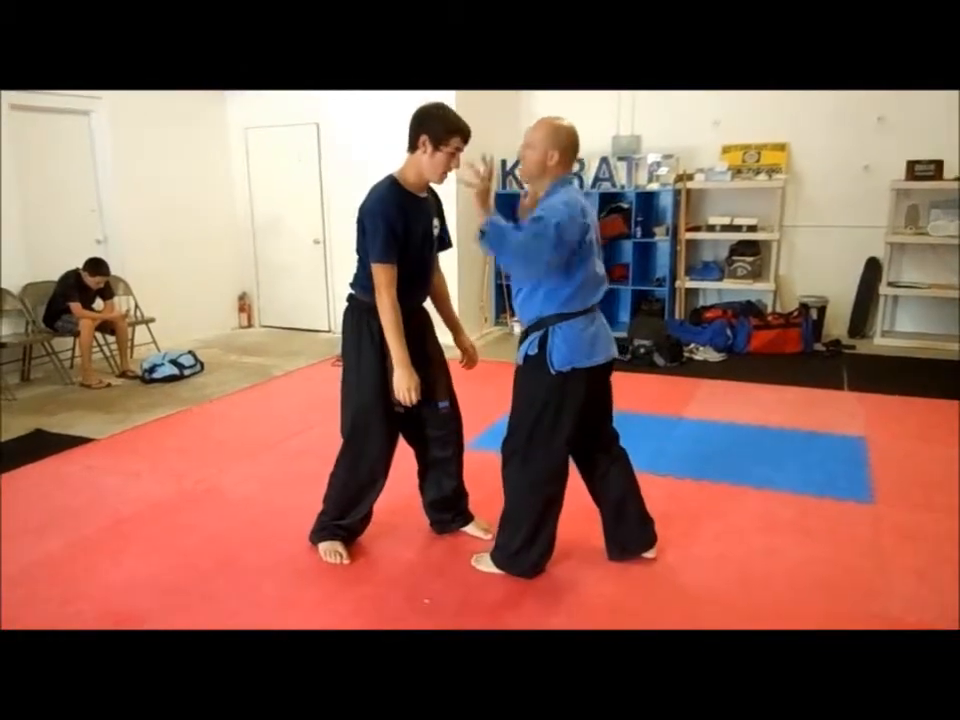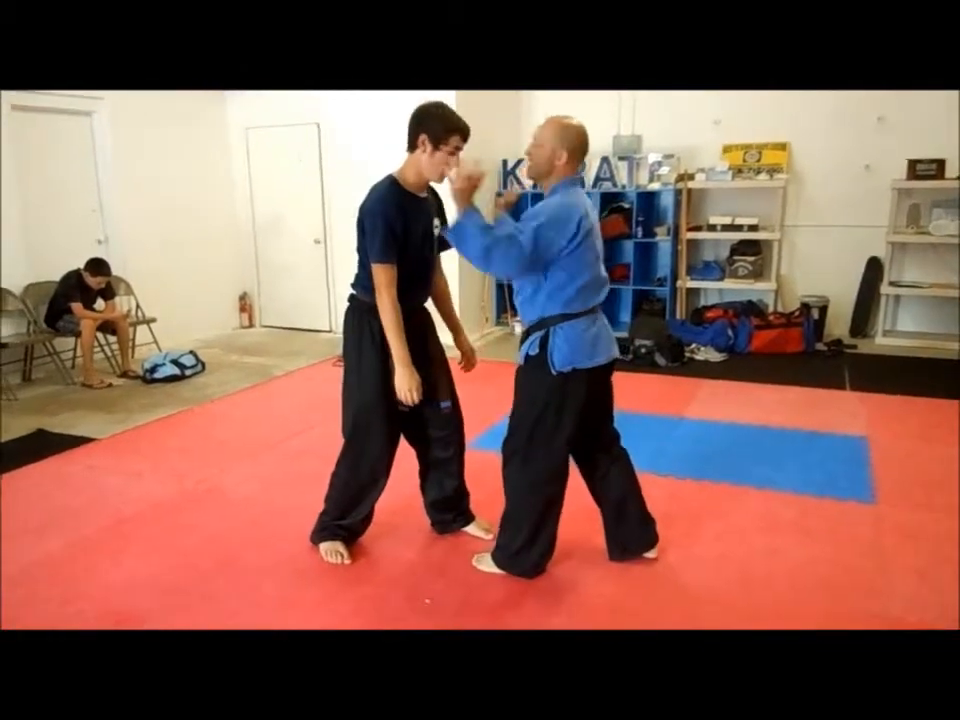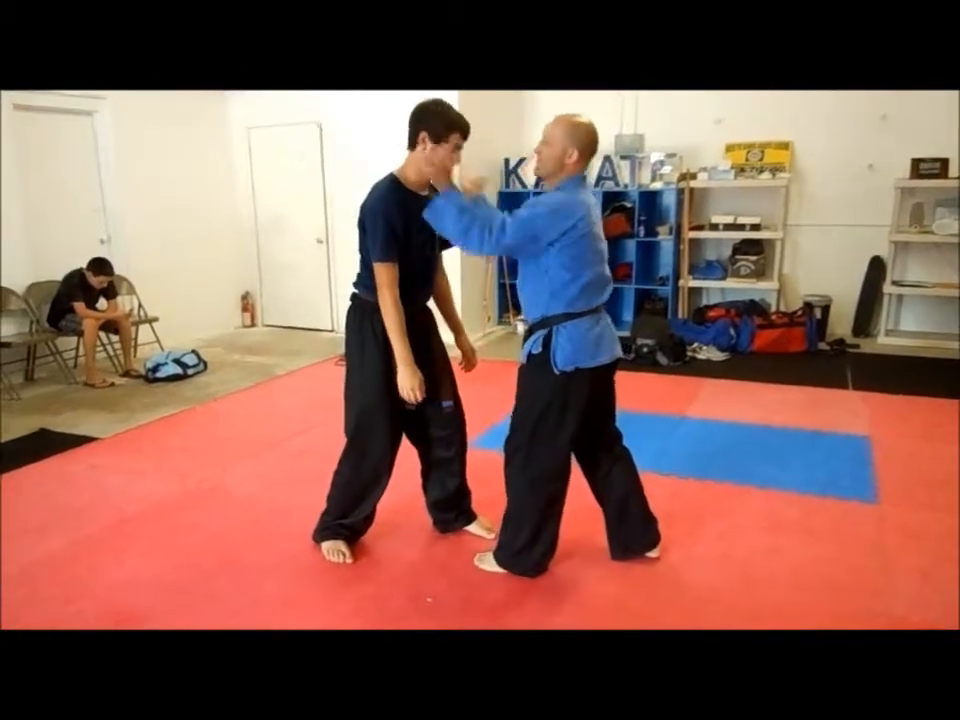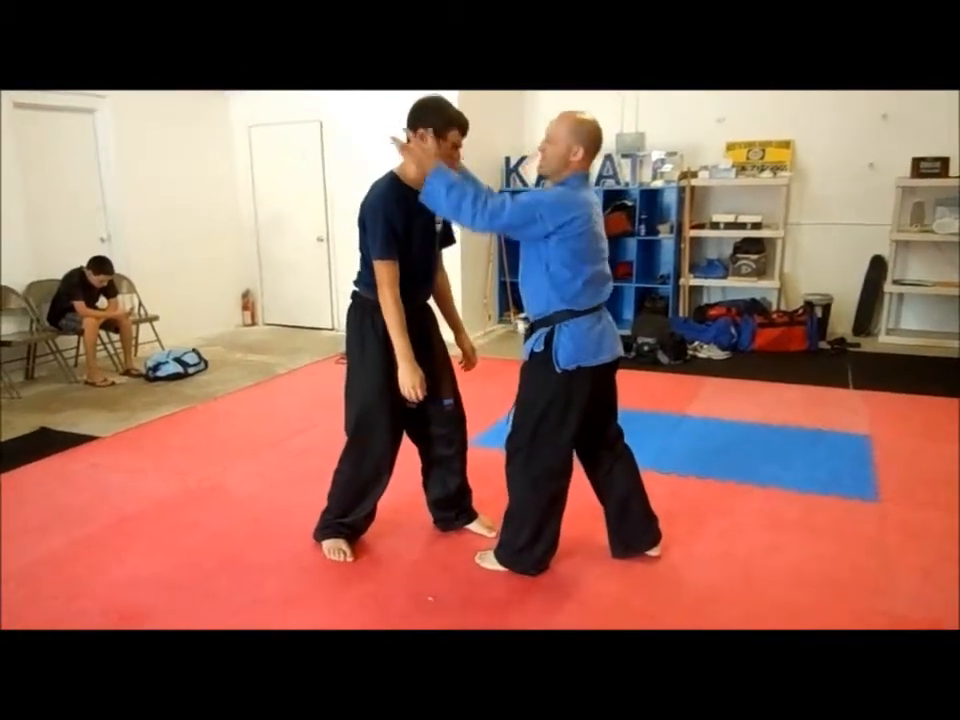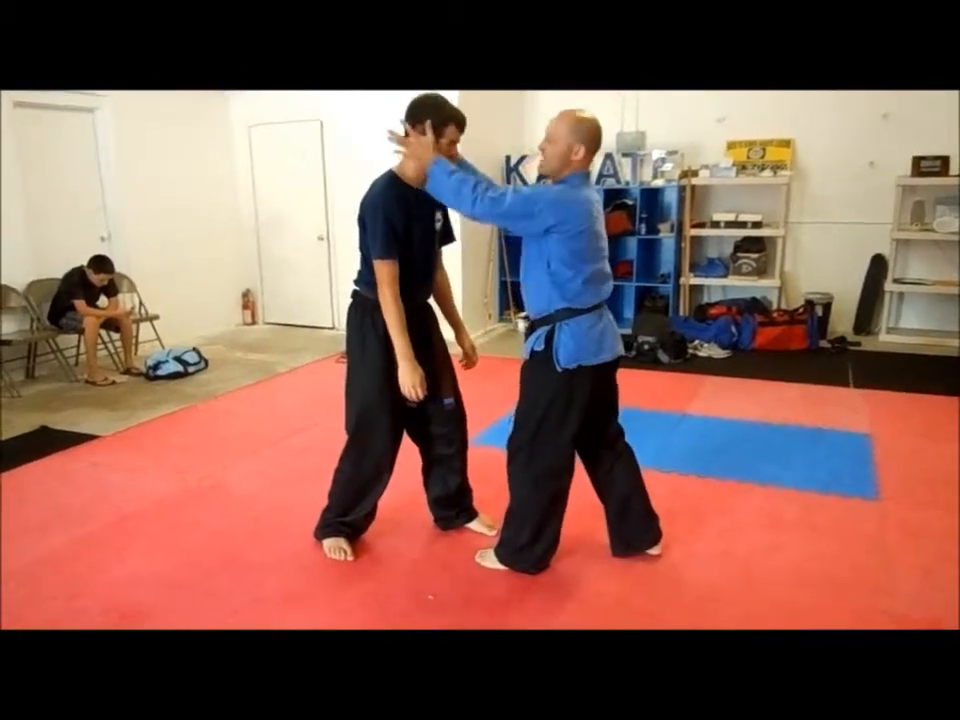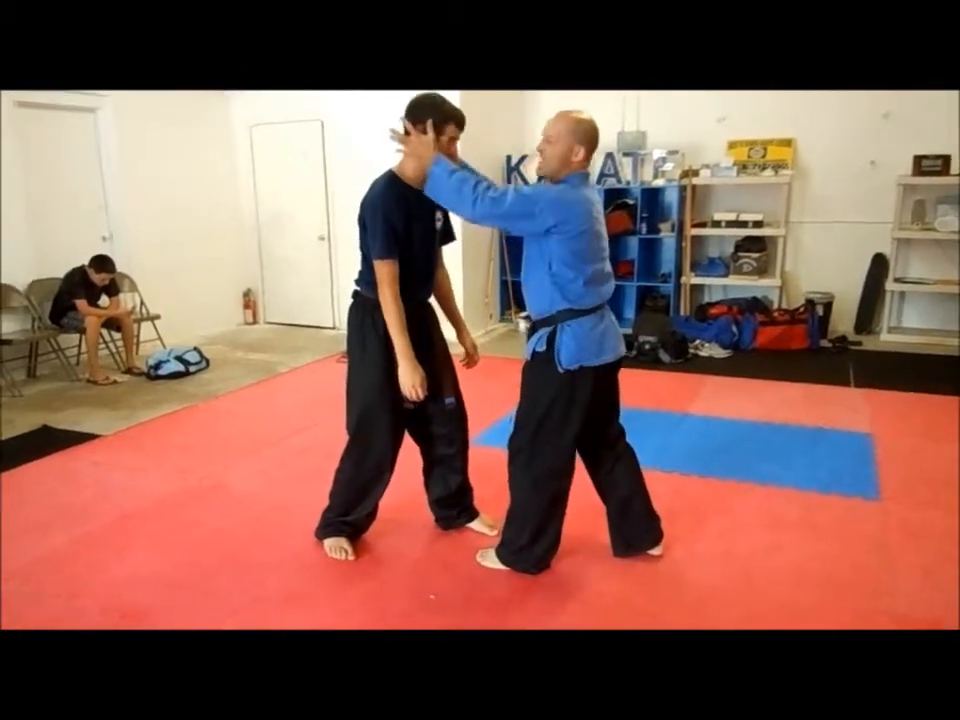
dt=0.1s
person 1, frame 1
left shoulder: (430, 201)
right shoulder: (383, 203)
right elbow: (384, 291)
left wrist: (459, 334)
right wrist: (401, 366)
left hip: (414, 319)
right hip: (372, 326)
left knee: (442, 423)
right knee: (370, 436)
left ankle: (450, 513)
right ankle: (332, 528)
person 1, frame 2
left shoulder: (431, 201)
right shoulder: (383, 202)
right elbow: (385, 291)
left wrist: (459, 334)
right wrist: (402, 365)
left hip: (416, 319)
right hip: (373, 327)
left knee: (443, 423)
right knee: (371, 436)
left ankle: (451, 513)
right ankle: (333, 529)
person 1, frame 3
left shoulder: (433, 199)
right shoulder: (384, 201)
right elbow: (386, 290)
left wrist: (460, 334)
right wrist: (405, 364)
left hip: (418, 319)
right hip: (376, 326)
left knee: (445, 423)
right knee: (374, 435)
left ankle: (453, 512)
right ankle: (336, 528)
person 1, frame 4
right shoulder: (384, 199)
right elbow: (387, 288)
left wrist: (459, 332)
right wrist: (405, 362)
left hip: (419, 317)
right hip: (376, 324)
left knee: (446, 421)
right knee: (374, 434)
left ankle: (454, 511)
right ankle: (336, 526)
person 1, frame 5
left shoulder: (433, 194)
right shoulder: (383, 198)
right elbow: (386, 287)
left wrist: (460, 331)
right wrist: (405, 361)
left hip: (419, 316)
right hip: (377, 323)
left knee: (446, 420)
right knee: (375, 433)
left ankle: (454, 509)
right ankle: (337, 525)
person 1, frame 6
left shoulder: (433, 194)
right shoulder: (384, 198)
right elbow: (387, 287)
left wrist: (461, 329)
right wrist: (405, 360)
left hip: (419, 316)
right hip: (377, 323)
left knee: (446, 419)
right knee: (375, 433)
left ankle: (455, 509)
right ankle: (338, 525)
person 2, frame 1
left shoulder: (561, 207)
right shoulder: (562, 202)
left elbow: (532, 260)
right elbow: (538, 256)
left wrist: (488, 215)
right wrist: (525, 219)
left hip: (558, 347)
right hip: (586, 341)
left knee: (530, 456)
right knee: (596, 445)
left ankle: (517, 556)
right ankle: (634, 537)
person 2, frame 2
left shoulder: (559, 210)
right shoulder: (568, 203)
left elbow: (507, 260)
right elbow: (525, 249)
left wrist: (465, 210)
right wrist: (502, 218)
left hip: (559, 348)
right hip: (589, 340)
left knee: (531, 455)
right knee: (598, 445)
left ankle: (518, 555)
right ankle: (635, 537)
person 2, frame 3
left shoulder: (557, 208)
right shoulder: (574, 201)
left elbow: (489, 237)
right elbow: (514, 233)
left wrist: (443, 191)
right wrist: (469, 198)
left hip: (562, 346)
right hip: (590, 340)
left knee: (533, 455)
right knee: (601, 444)
left ankle: (520, 555)
right ankle: (638, 536)
person 2, frame 4
left shoulder: (558, 203)
right shoulder: (573, 199)
left elbow: (484, 212)
right elbow: (502, 207)
left wrist: (431, 169)
right wrist: (447, 168)
left hip: (563, 345)
right hip: (591, 338)
left knee: (535, 454)
right knee: (602, 442)
left ankle: (521, 553)
right ankle: (638, 534)
person 2, frame 5
left shoulder: (558, 201)
right shoulder: (575, 197)
left elbow: (485, 202)
right elbow: (501, 198)
left wrist: (430, 160)
right wrist: (447, 160)
left hip: (564, 343)
right hip: (591, 337)
left knee: (536, 453)
right knee: (603, 441)
left ankle: (522, 551)
right ankle: (639, 533)
person 2, frame 6
left shoulder: (558, 201)
right shoulder: (574, 196)
left elbow: (485, 204)
right elbow: (502, 200)
left wrist: (431, 162)
right wrist: (443, 162)
left hip: (565, 344)
right hip: (594, 338)
left knee: (537, 453)
right knee: (604, 442)
left ankle: (522, 551)
right ankle: (640, 533)
